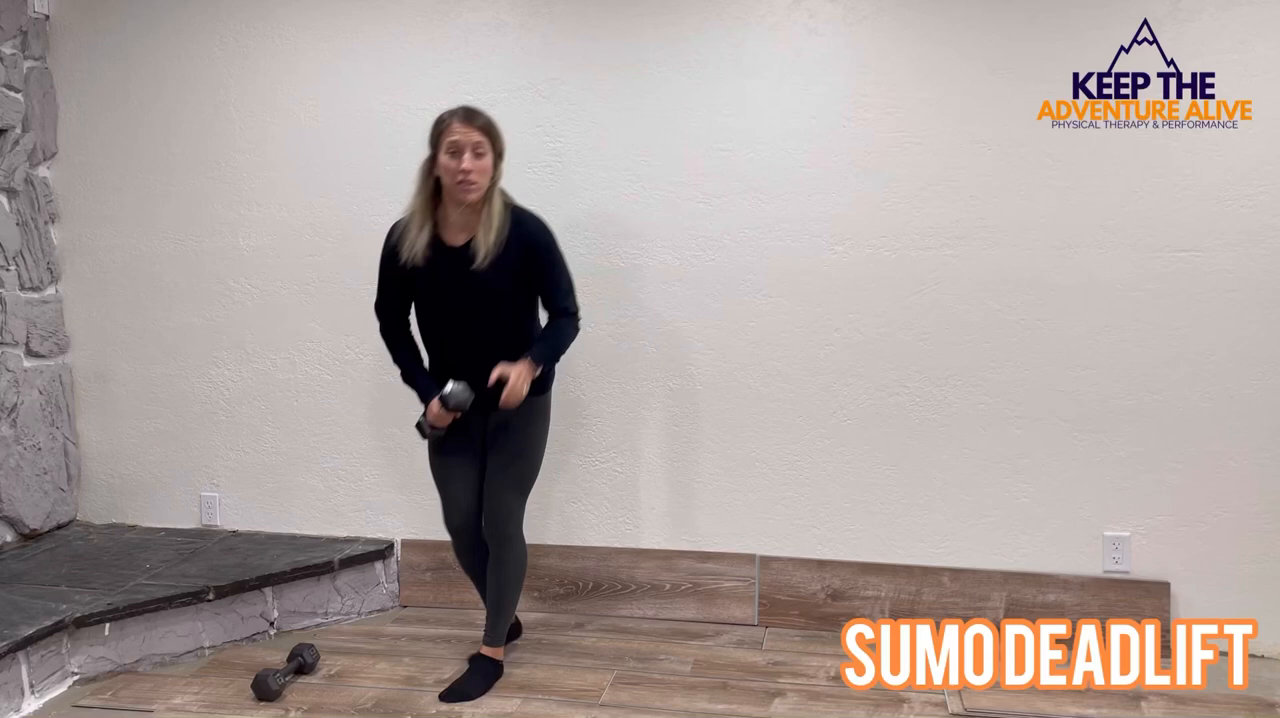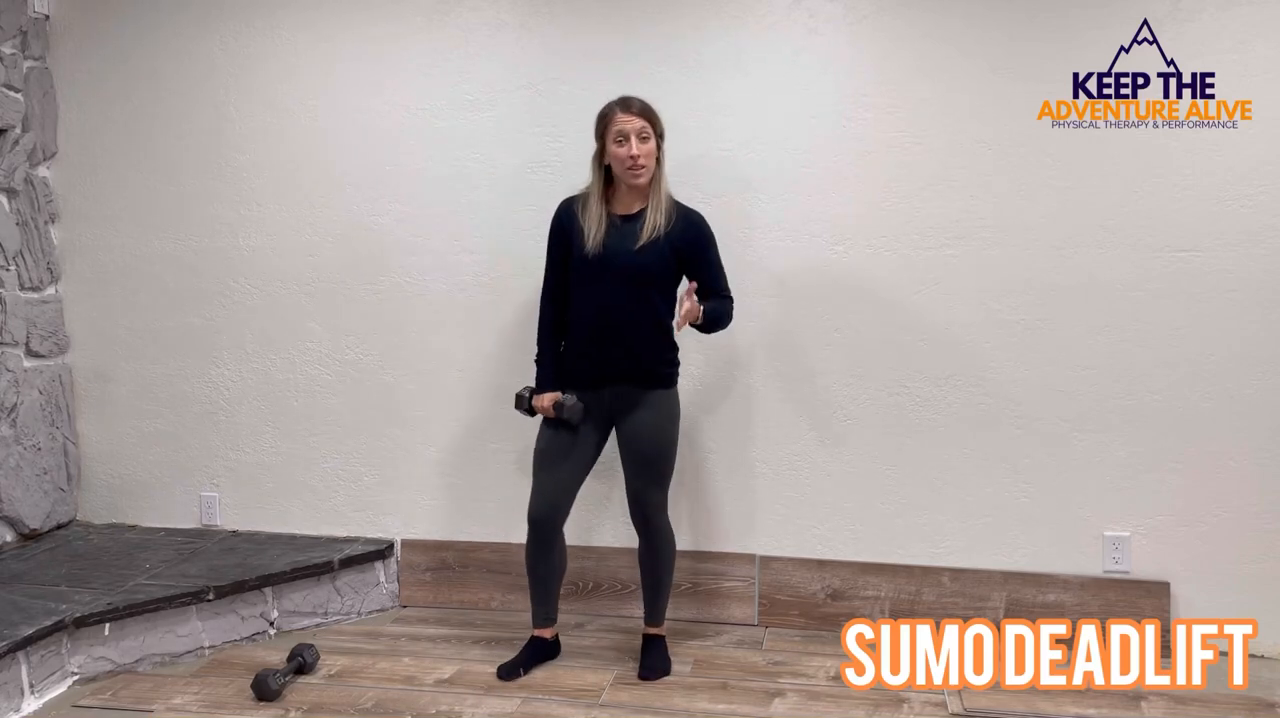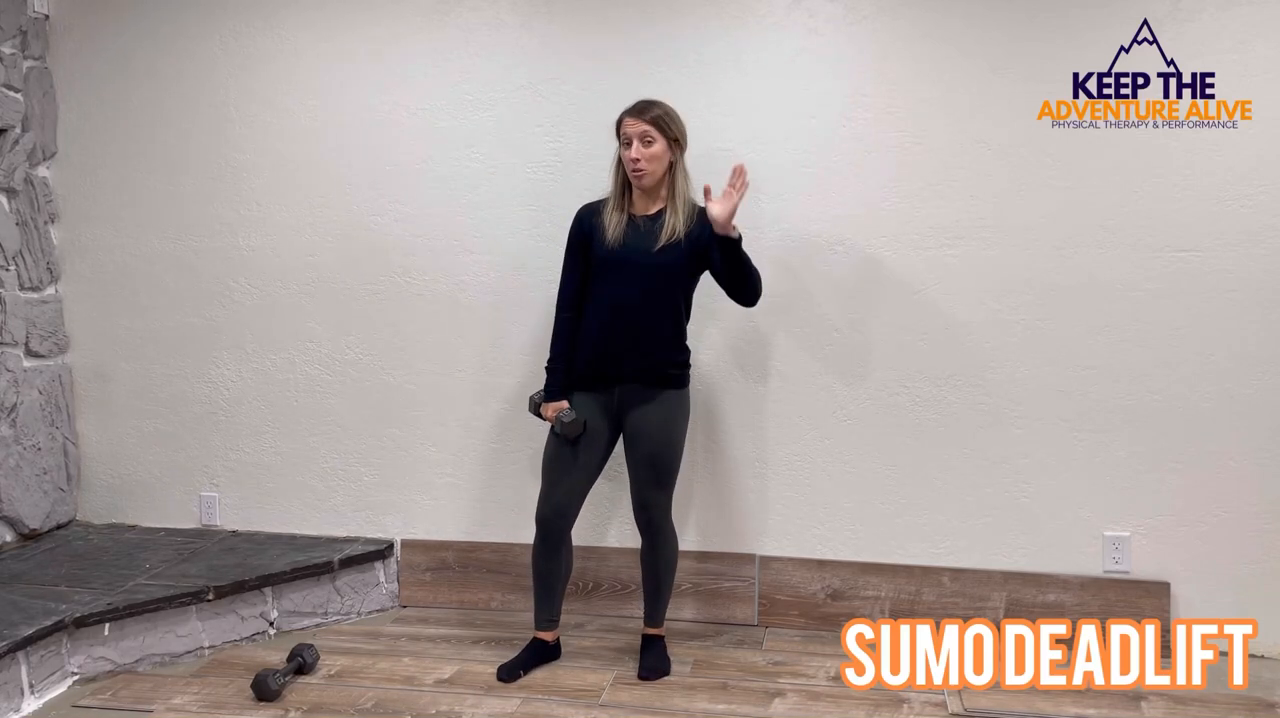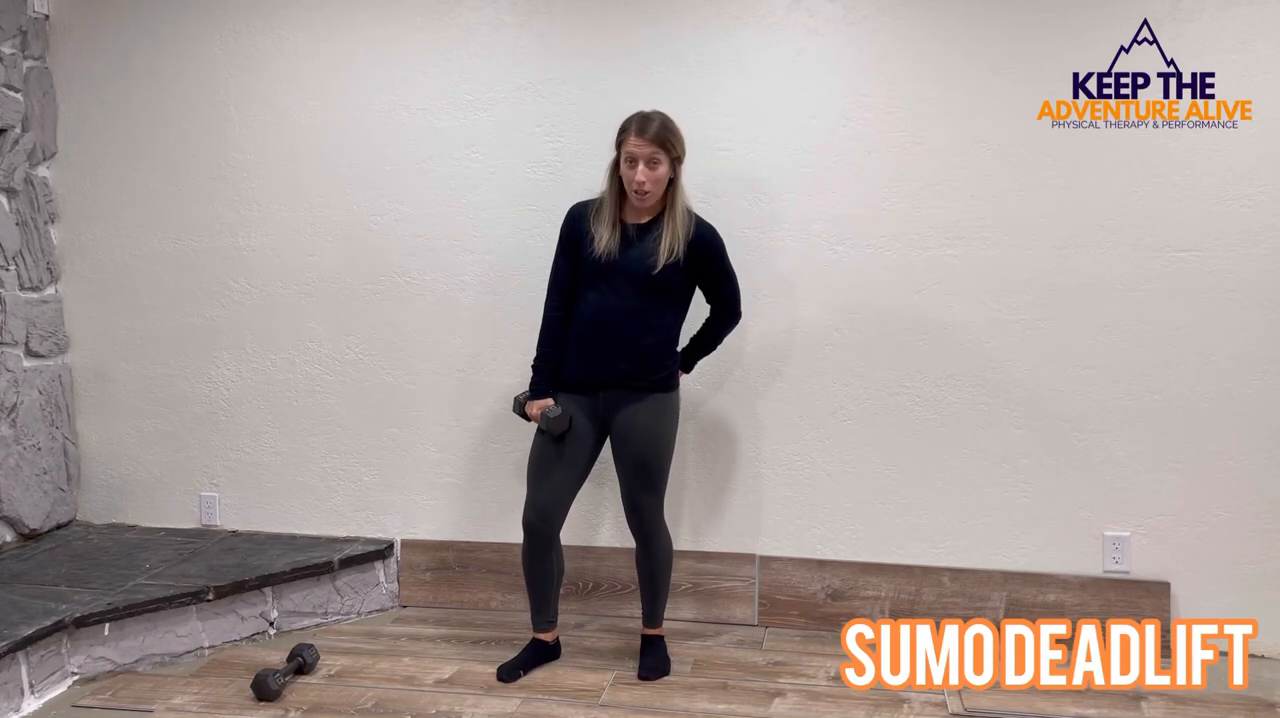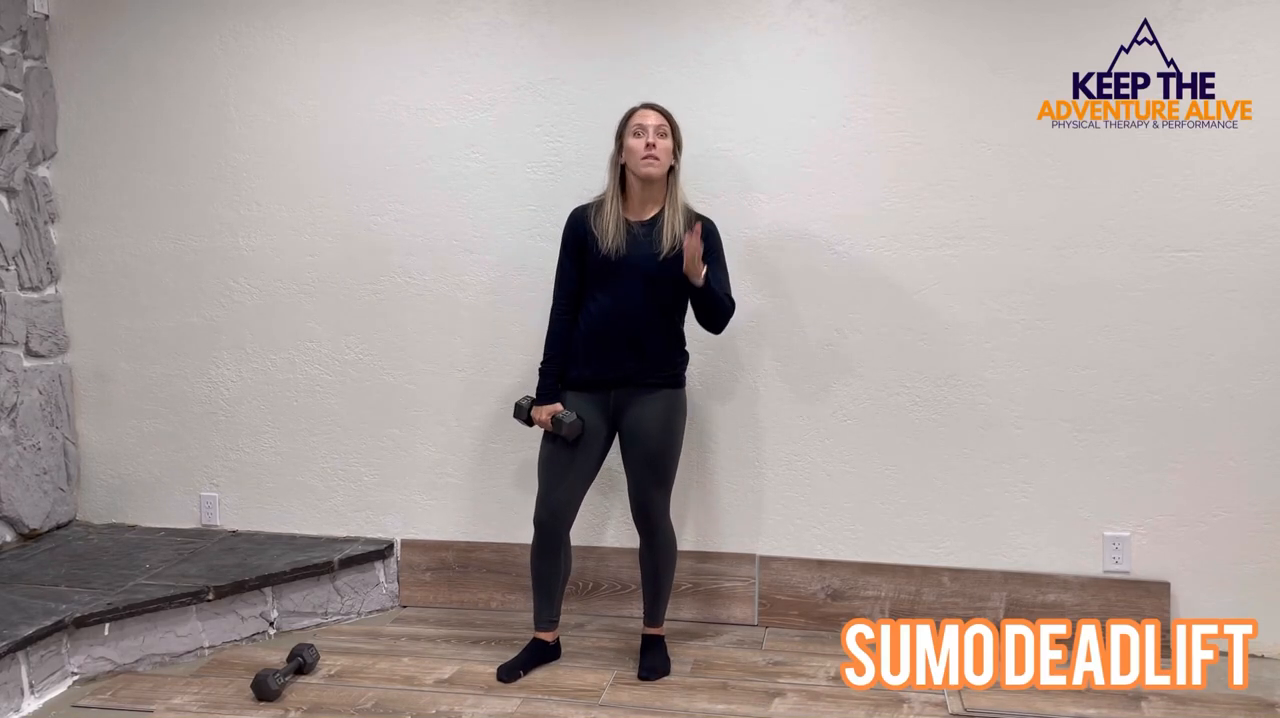
dt=1s
person 1, frame 1
left shoulder: (525, 232)
right shoulder: (406, 239)
left elbow: (565, 315)
right elbow: (391, 322)
left wrist: (530, 364)
right wrist: (425, 390)
left hip: (519, 400)
right hip: (451, 403)
left knee: (500, 523)
right knee: (461, 526)
left ankle: (491, 654)
right ankle: (503, 620)
person 1, frame 2
left shoulder: (684, 224)
right shoulder: (572, 216)
left elbow: (723, 310)
right elbow: (553, 304)
left wrist: (696, 313)
right wrist: (546, 381)
left hip: (649, 391)
right hip: (578, 387)
left knee: (649, 515)
right knee: (544, 512)
left ankle: (654, 634)
right ankle: (543, 635)
person 1, frame 3
left shoulder: (695, 225)
right shoulder: (592, 220)
left elbow: (748, 292)
right elbow: (568, 308)
left wrist: (727, 231)
right wrist: (555, 389)
left hip: (659, 392)
right hip: (589, 389)
left knee: (653, 517)
right knee: (552, 515)
left ankle: (654, 635)
right ankle: (545, 637)
person 1, frame 4
left shoulder: (695, 236)
right shoulder: (584, 220)
left elbow: (727, 310)
right elbow: (557, 306)
left wrist: (682, 362)
right wrist: (540, 386)
left hip: (647, 398)
right hip: (574, 392)
left knee: (646, 520)
right knee: (539, 519)
left ankle: (653, 635)
right ankle: (544, 637)
person 1, frame 5
left shoulder: (696, 230)
right shoulder: (585, 223)
left elbow: (721, 313)
right elbow: (563, 311)
left wrist: (697, 275)
right wrist: (547, 392)
left hip: (656, 393)
right hip: (582, 391)
left knee: (652, 517)
right knee: (550, 516)
left ankle: (654, 635)
right ankle: (544, 637)
